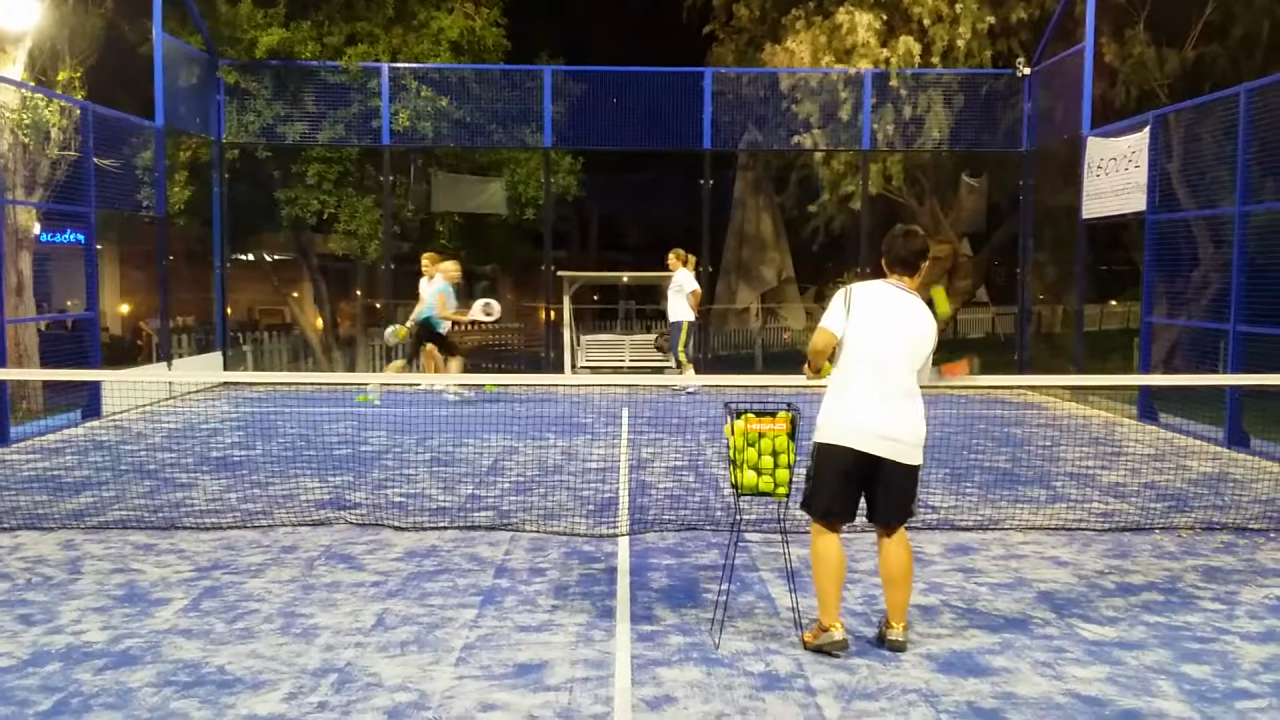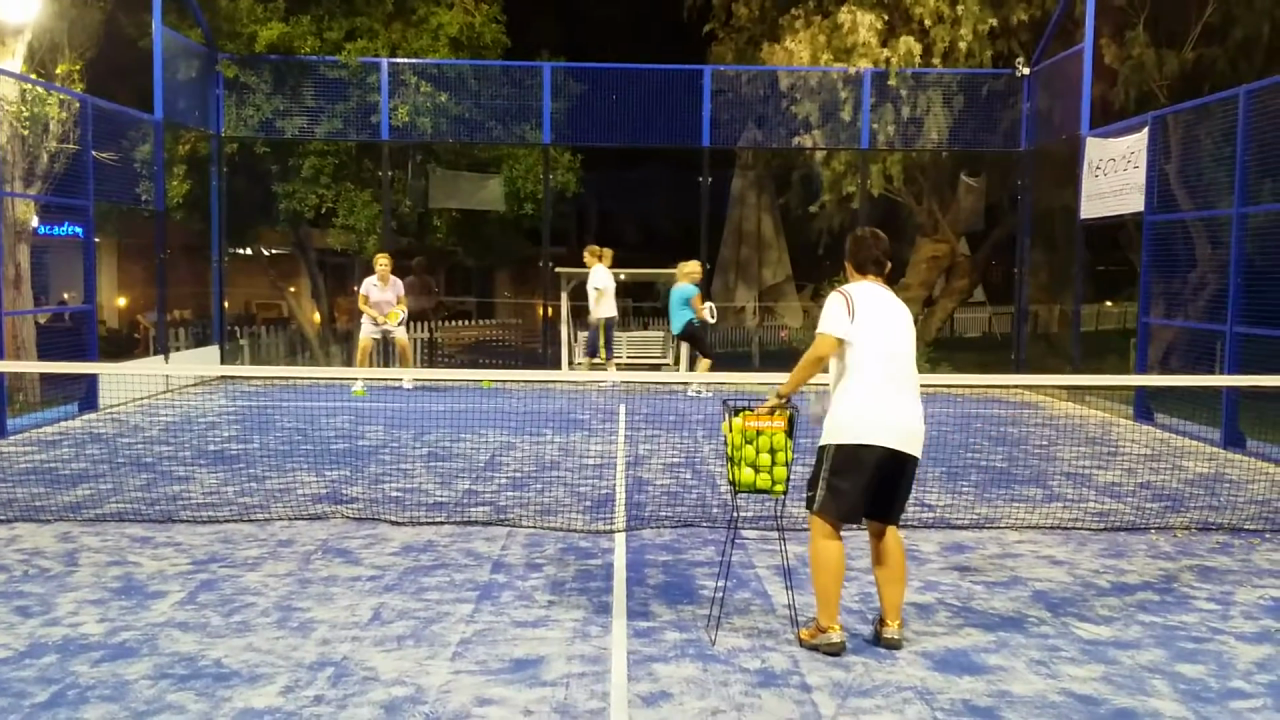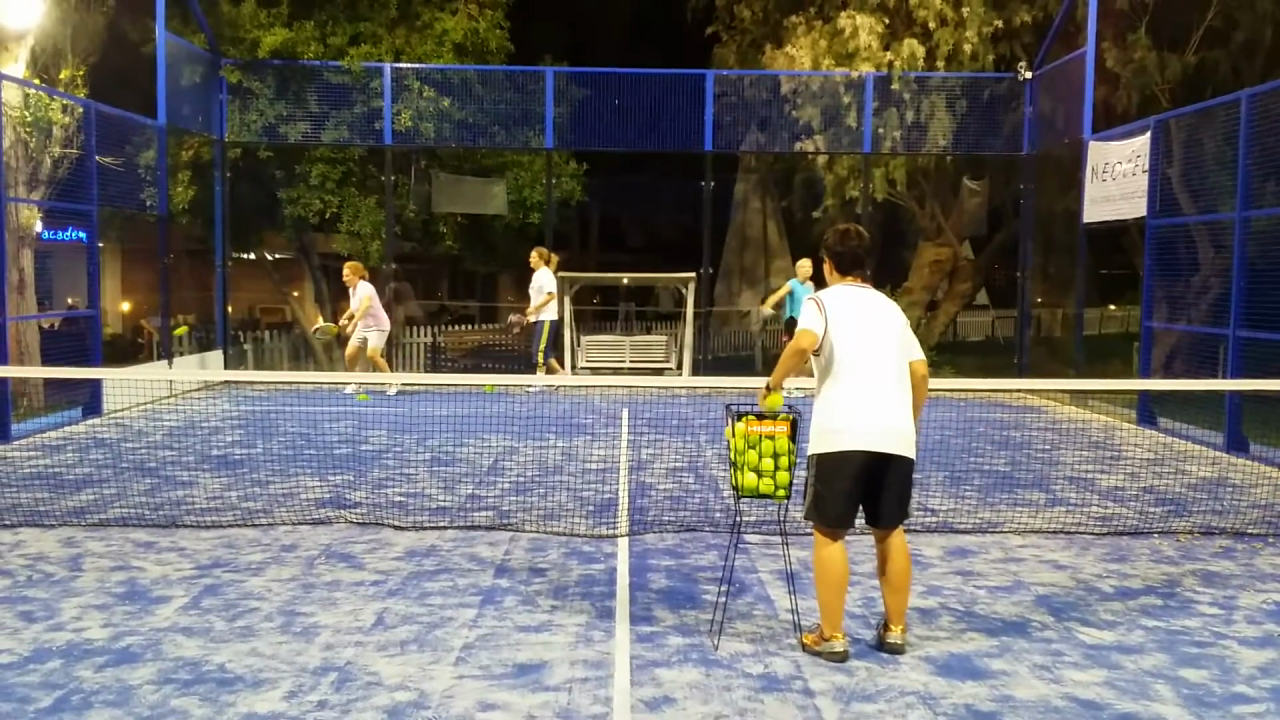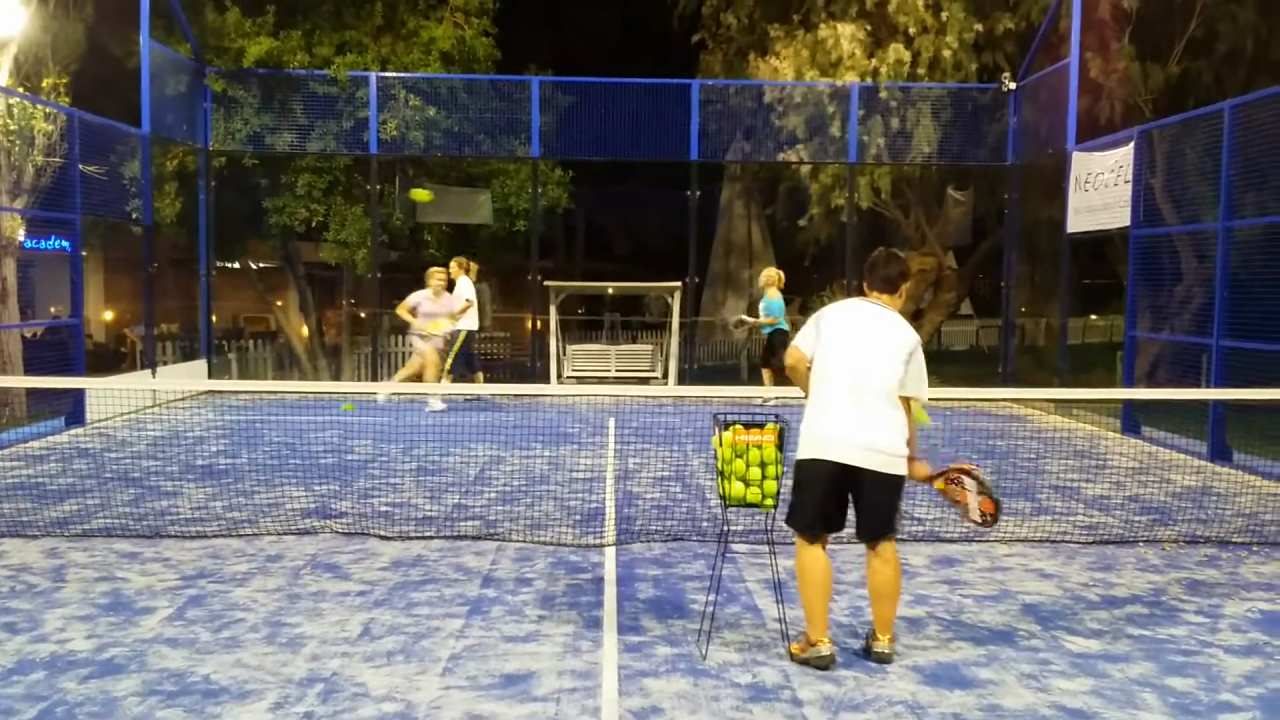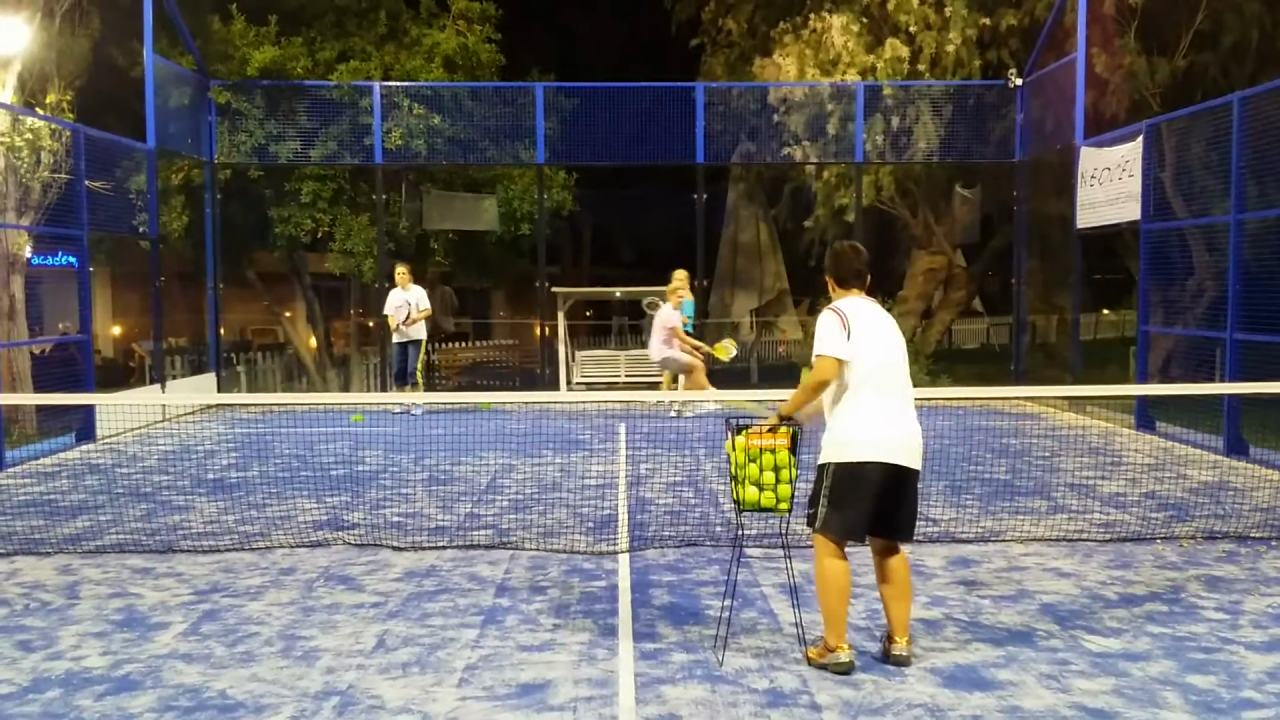
dt=1s
person 1, frame 1
left shoulder: (853, 293)
right shoulder: (926, 319)
left elbow: (821, 344)
left wrist: (815, 366)
left hip: (842, 432)
right hip: (900, 440)
left knee: (827, 526)
right knee: (892, 531)
left ankle: (829, 627)
right ankle: (895, 627)
person 1, frame 2
left shoulder: (845, 297)
right shoulder: (901, 310)
left elbow: (823, 350)
left wrist: (783, 394)
left hip: (856, 429)
right hip: (906, 433)
left knee: (826, 524)
right knee: (884, 526)
left ankle: (828, 629)
right ankle: (891, 624)
person 1, frame 3
left shoulder: (823, 301)
right shoulder: (891, 308)
left elbow: (803, 344)
right elbow: (920, 373)
left wrist: (772, 384)
right wrist: (910, 423)
left hip: (842, 435)
right hip: (896, 436)
left knee: (829, 532)
right knee: (890, 531)
left ankle: (832, 636)
right ankle: (895, 630)
person 1, frame 4
left shoulder: (831, 313)
right shoulder: (907, 335)
left elbow: (793, 362)
right elbow: (903, 408)
right wrist: (913, 457)
left hip: (823, 445)
right hip: (881, 453)
left knee: (812, 540)
right knee: (881, 544)
left ankle: (817, 642)
right ankle: (882, 639)
person 1, frame 5
left shoulder: (836, 314)
right shoulder: (885, 319)
left elbow: (823, 374)
left wrist: (786, 411)
right wrist: (820, 407)
left hip: (855, 448)
right hip: (904, 448)
left knee: (830, 542)
right knee: (889, 545)
left ankle: (835, 648)
right ankle: (899, 641)
